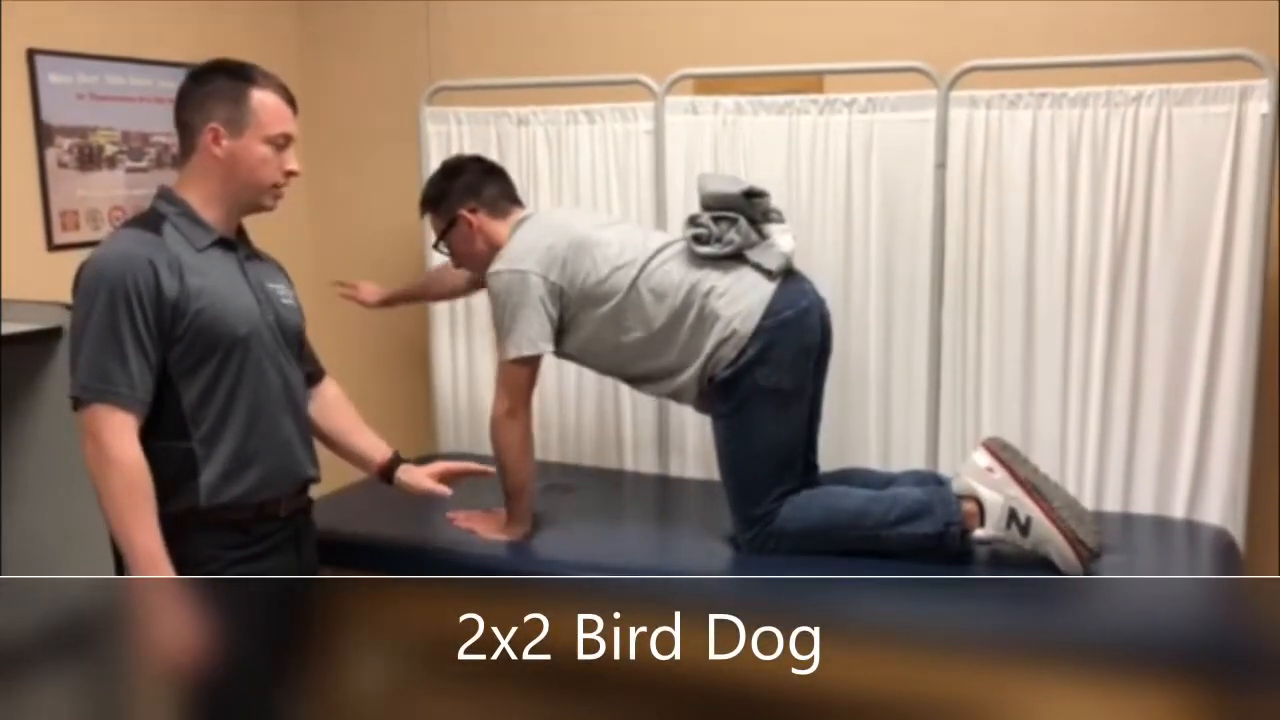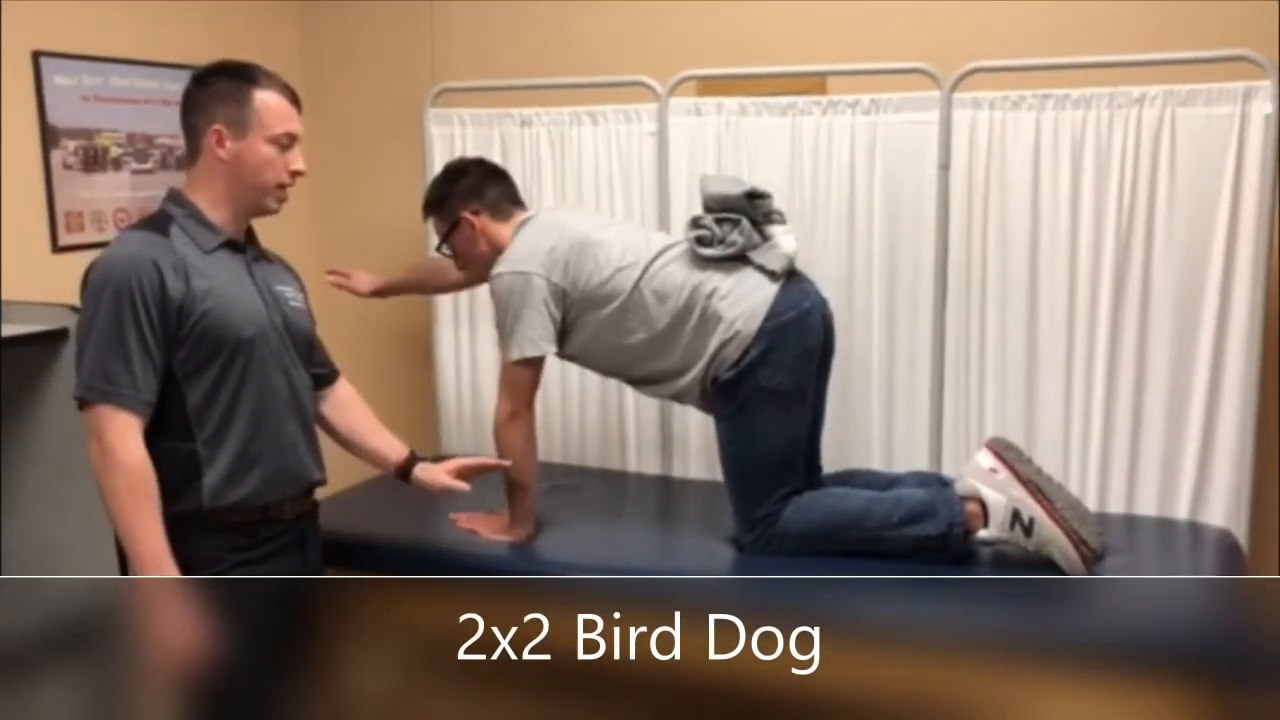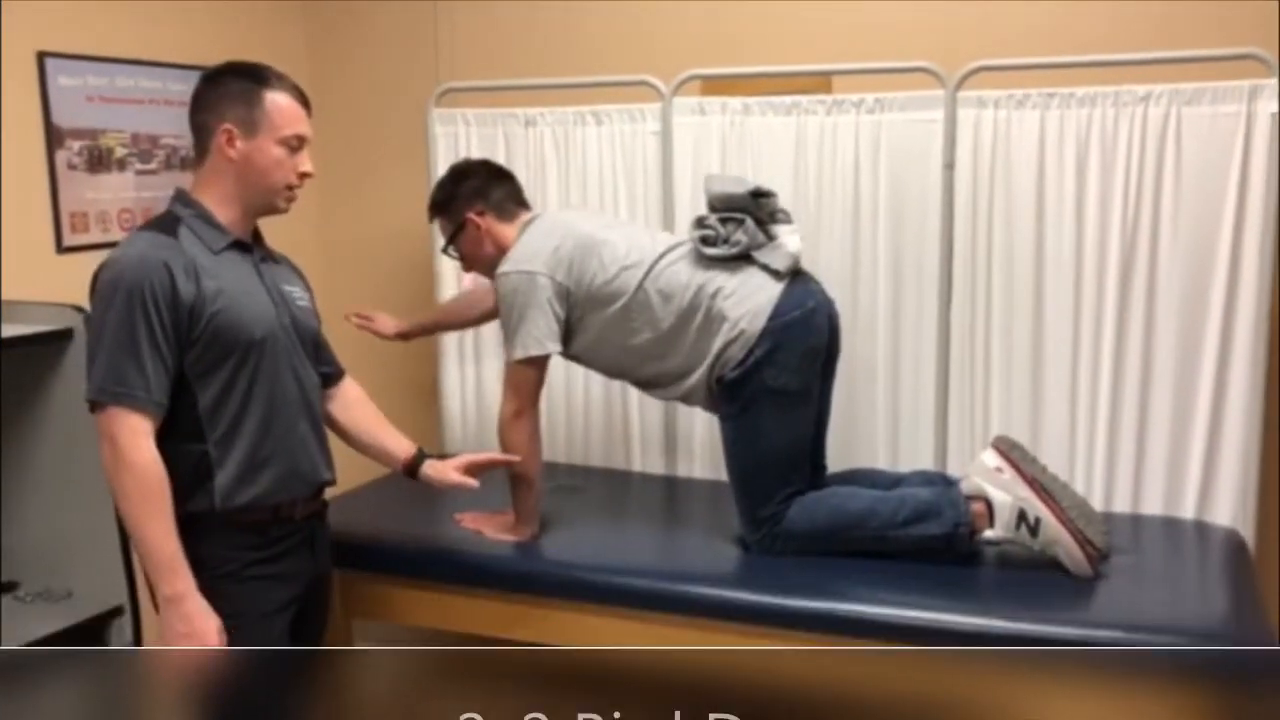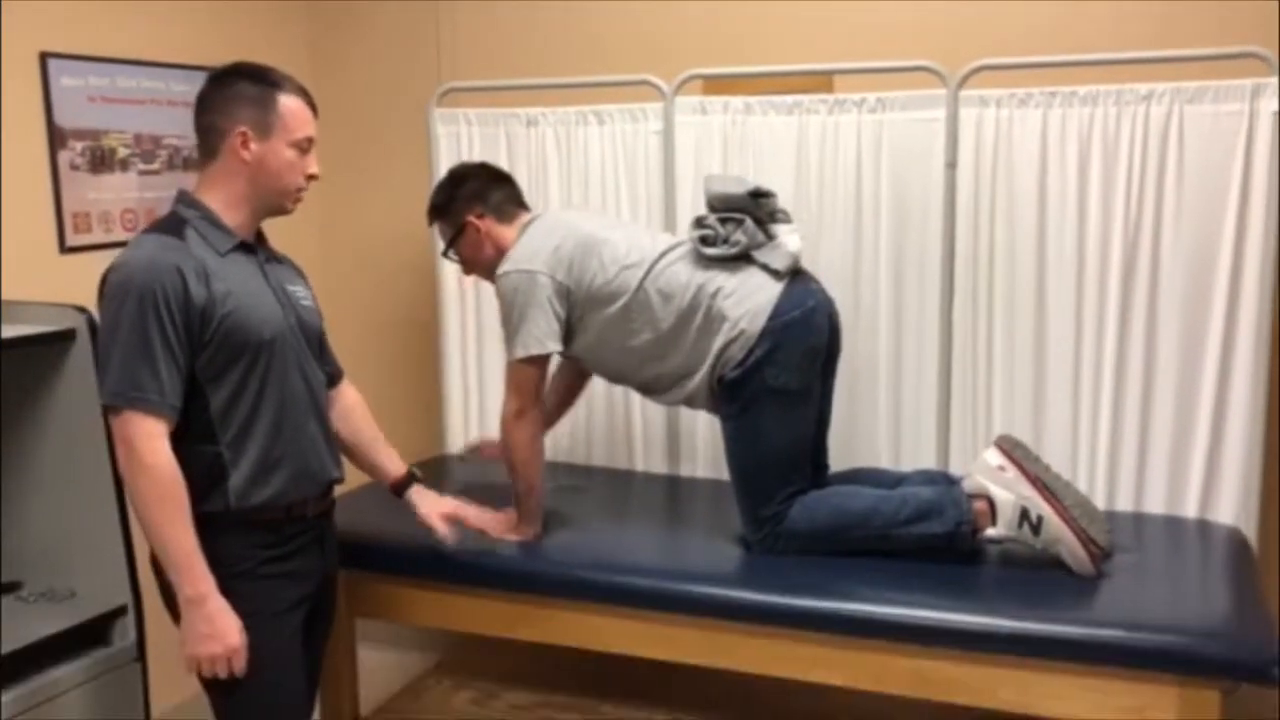
dt=0.4s
person 1, frame 1
left shoulder: (519, 270)
right shoulder: (542, 235)
left elbow: (510, 413)
right elbow: (471, 277)
left wrist: (515, 519)
right wrist: (390, 296)
left hip: (751, 339)
right hip: (782, 307)
left knee: (765, 526)
right knee: (786, 494)
left ankle: (974, 513)
right ankle: (966, 486)
person 1, frame 2
left shoulder: (522, 274)
right shoulder: (544, 234)
left elbow: (514, 414)
right elbow: (467, 270)
left wrist: (518, 520)
right wrist: (384, 286)
left hip: (752, 343)
right hip: (786, 308)
left knee: (768, 526)
right knee: (789, 495)
left ankle: (976, 513)
right ankle: (970, 484)
person 1, frame 3
left shoulder: (526, 270)
right shoulder: (551, 236)
left elbow: (519, 413)
right elbow: (490, 299)
left wrist: (522, 520)
right wrist: (405, 328)
left hip: (759, 341)
right hip: (791, 307)
left knee: (773, 526)
right knee: (794, 493)
left ankle: (984, 513)
right ankle: (974, 484)
person 1, frame 4
left shoulder: (524, 270)
right shoulder: (560, 237)
left elbow: (521, 410)
right elbow: (572, 369)
left wrist: (525, 520)
right wrist: (515, 444)
left hip: (762, 341)
right hip: (793, 307)
left knee: (775, 525)
right knee: (799, 492)
left ankle: (985, 513)
right ankle: (978, 485)
person 2, frame 1
left shoulder: (264, 269)
right shoulder: (133, 264)
right elbow: (111, 437)
left wrist: (393, 468)
right wrist: (160, 594)
left hip: (291, 541)
right hip: (206, 557)
person 2, frame 2
left shoulder: (275, 274)
right shoulder: (140, 266)
left elbow: (325, 389)
right elbow: (116, 442)
left wrist: (411, 466)
left hip: (297, 543)
right hip: (214, 561)
person 2, frame 3
left shoulder: (280, 271)
right shoulder: (149, 267)
left elbow: (332, 388)
right elbow: (128, 442)
left wrist: (420, 462)
right wrist: (176, 597)
left hip: (305, 539)
right hip: (225, 557)
person 2, frame 4
left shoulder: (280, 270)
right shoulder: (157, 269)
left elbow: (333, 393)
right elbow: (143, 445)
left wrist: (409, 486)
right wrist: (198, 598)
left hip: (311, 540)
right hip: (234, 557)
